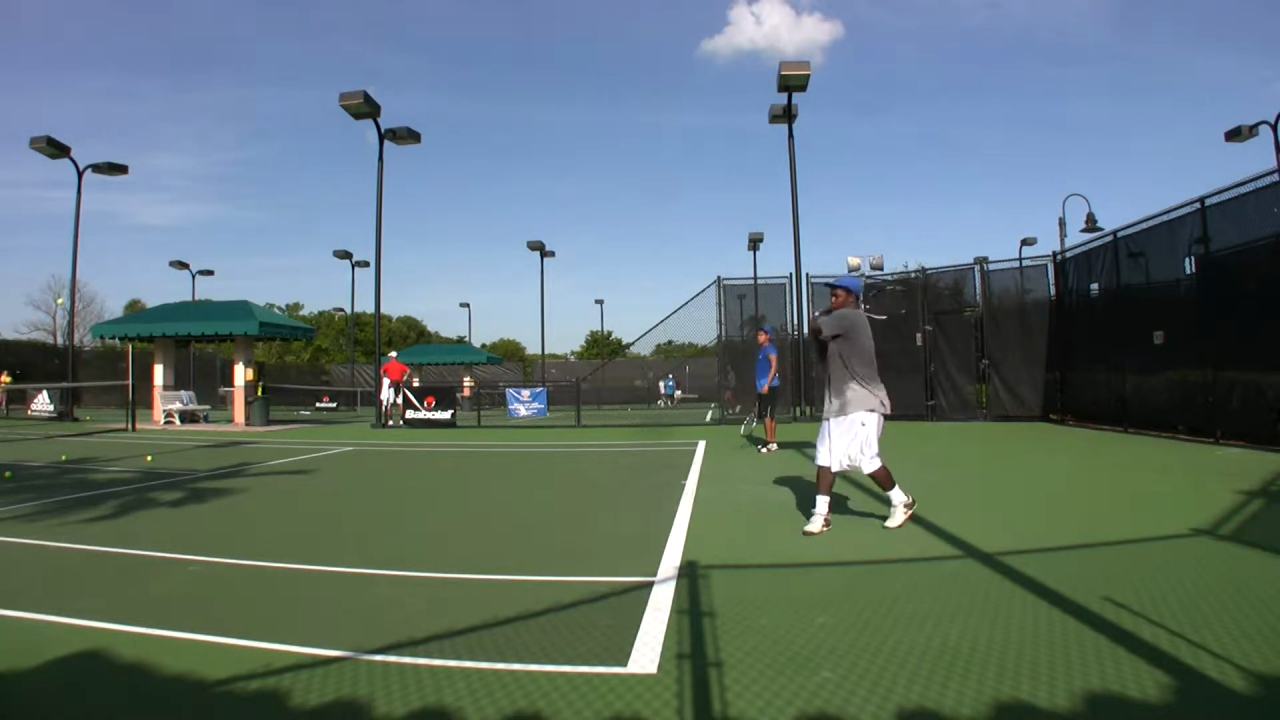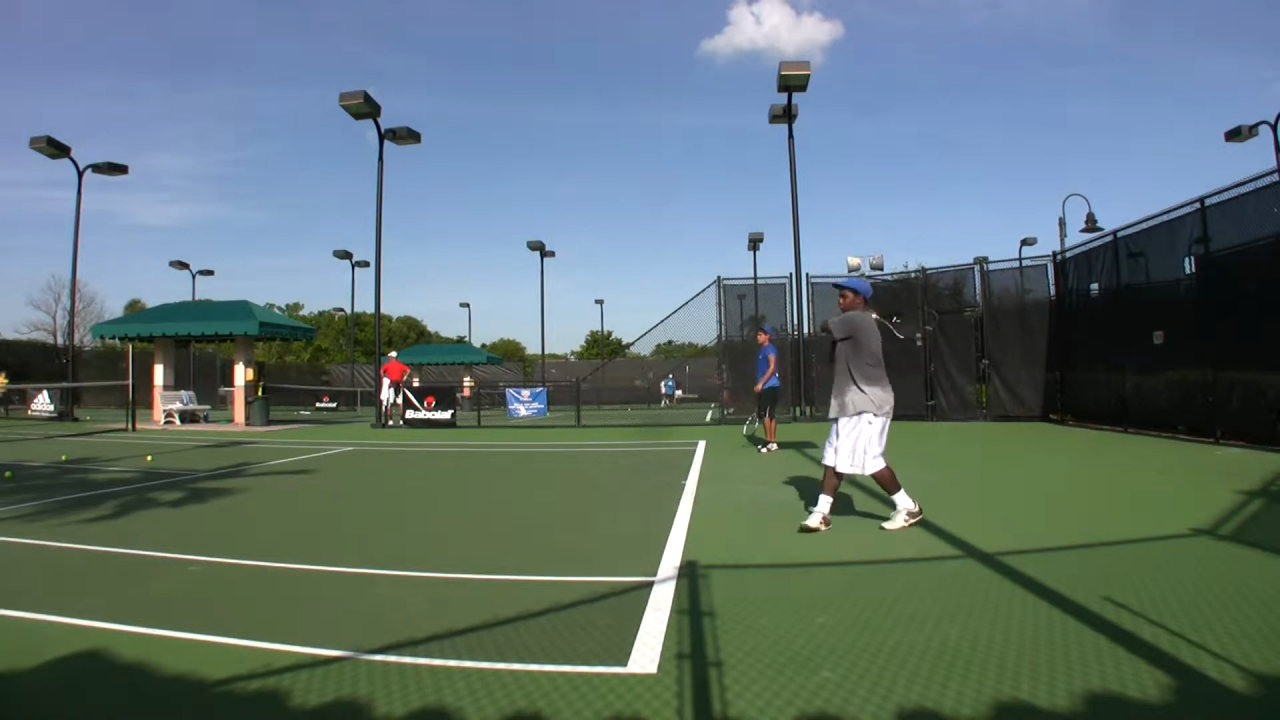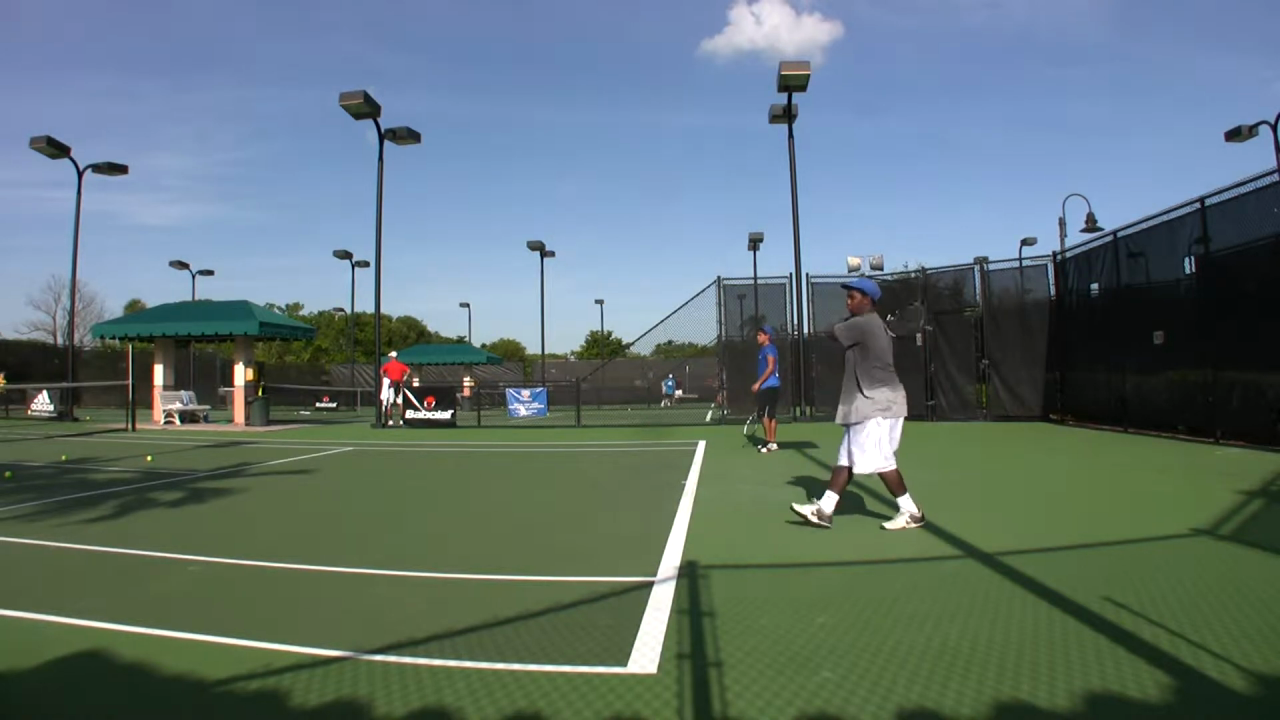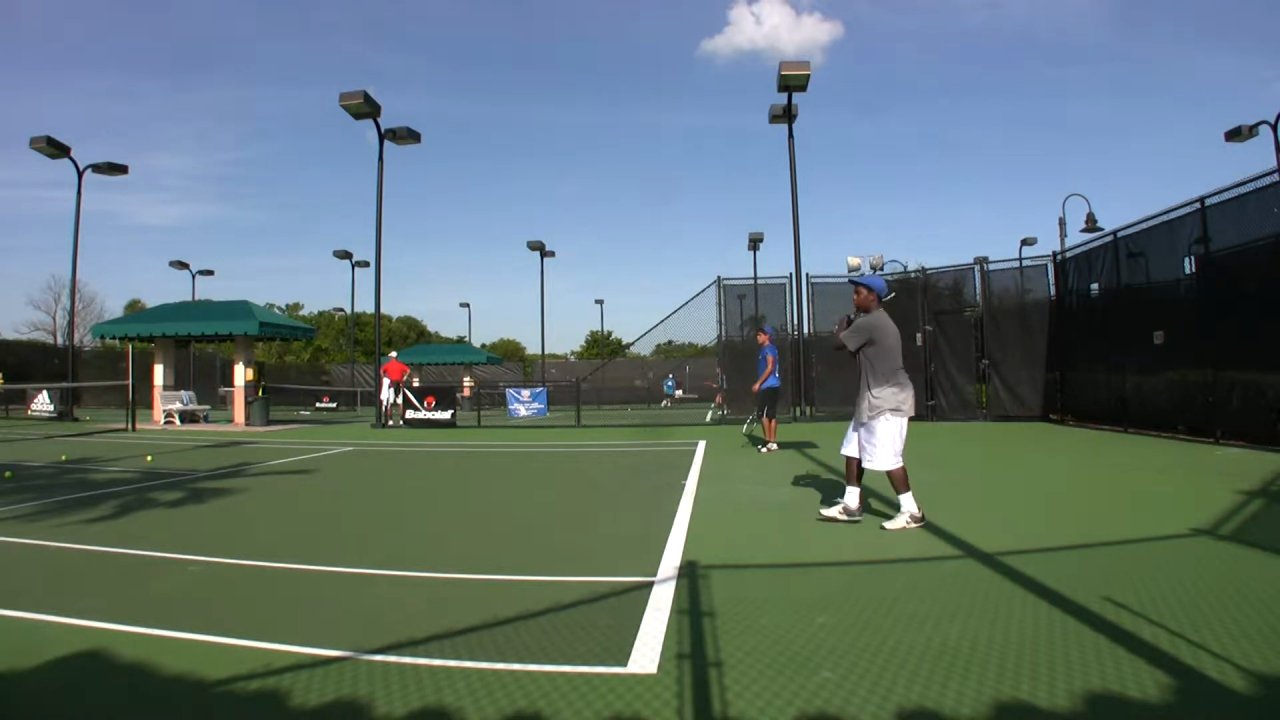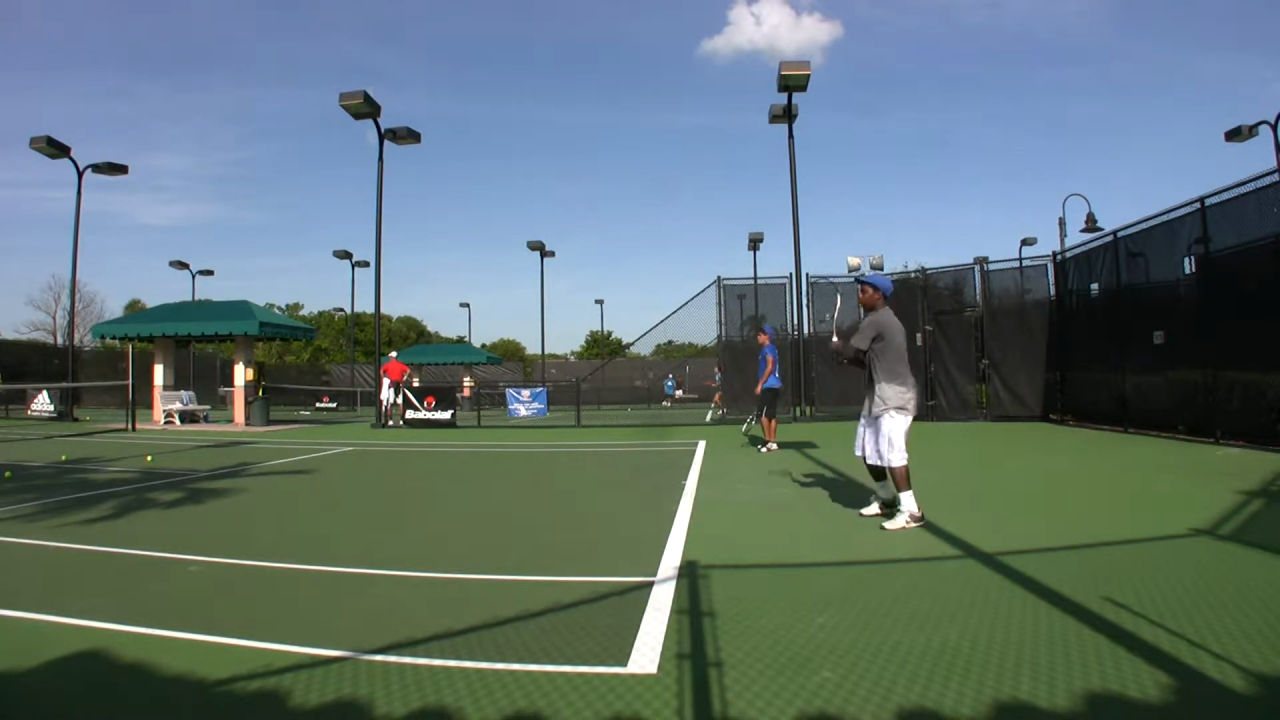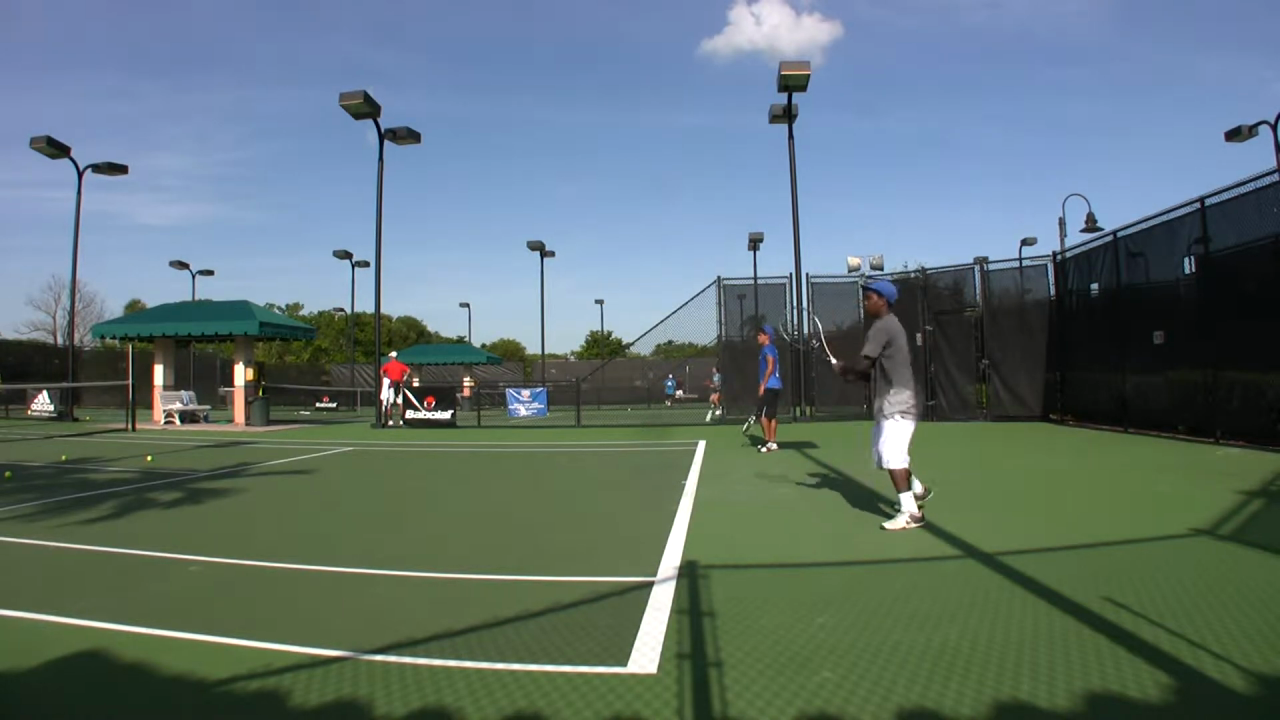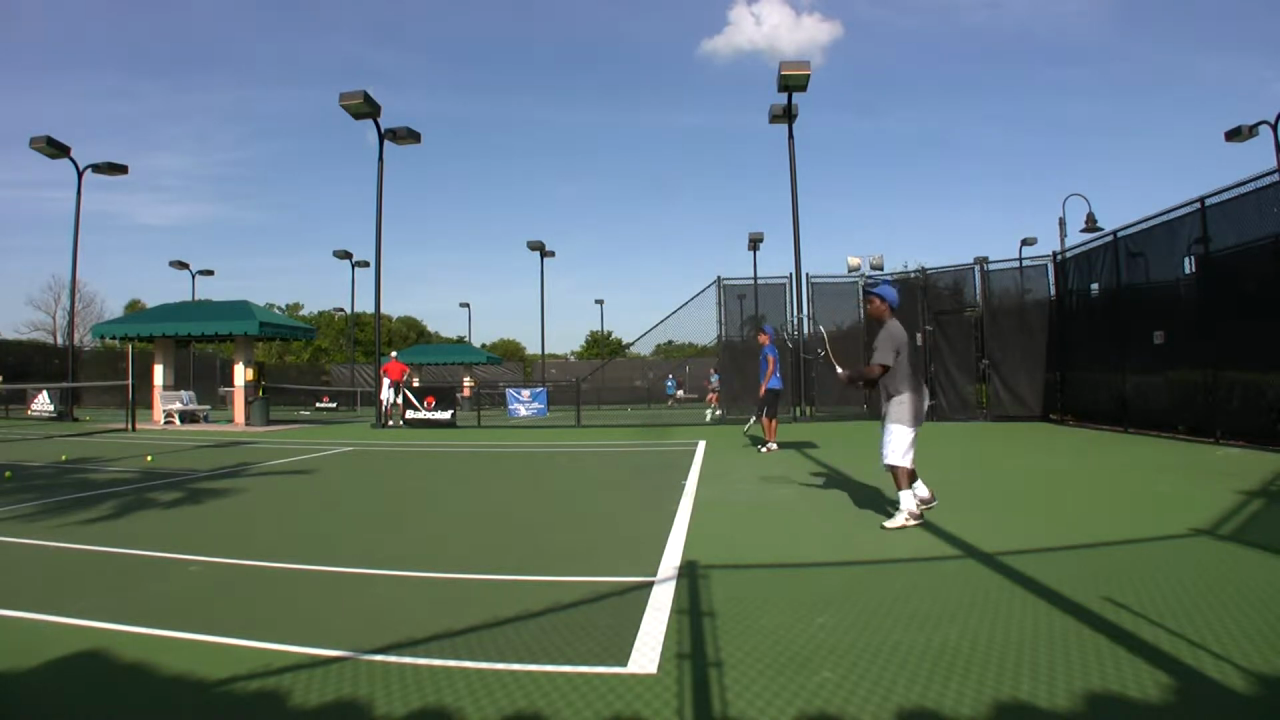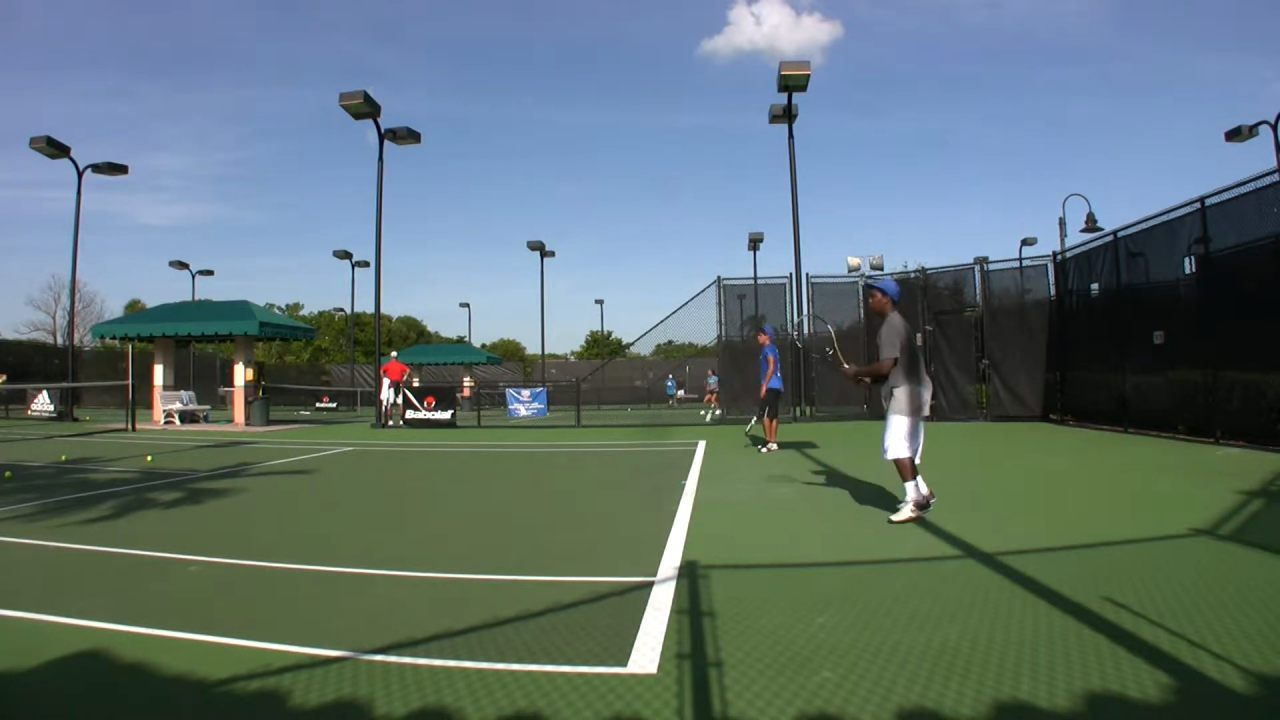
dt=0.1s
person 1, frame 1
left shoulder: (848, 318)
right shoulder: (842, 322)
left elbow: (815, 328)
right elbow: (828, 362)
left wrist: (821, 317)
right wrist: (821, 327)
left hip: (861, 403)
right hip: (839, 403)
left knee: (864, 458)
right knee: (826, 457)
left ankle: (901, 502)
right ankle: (821, 515)
person 1, frame 2
left shoulder: (854, 320)
right shoulder: (858, 323)
left elbow: (826, 327)
right elbow: (839, 357)
left wrist: (831, 325)
left hip: (867, 403)
right hip: (852, 404)
left knee: (869, 459)
right knee: (834, 457)
left ankle: (908, 509)
right ankle: (821, 514)
person 1, frame 3
left shoulder: (863, 324)
right shoulder: (873, 325)
left elbow: (835, 331)
left wrist: (845, 323)
left hip: (880, 405)
right hip: (866, 404)
left knee: (879, 459)
right knee: (846, 457)
left ankle: (910, 512)
right ankle: (823, 509)
person 1, frame 4
left shoulder: (866, 323)
right shoulder: (880, 323)
left elbow: (840, 341)
left wrist: (843, 328)
right wrist: (850, 328)
left hip: (888, 400)
right hip: (874, 399)
left knee: (887, 455)
right knee: (854, 449)
left ankle: (911, 512)
right ankle: (850, 505)
person 1, frame 5
left shoulder: (875, 320)
right shoulder: (885, 320)
left elbow: (849, 351)
left wrist: (837, 347)
right wrist: (851, 359)
left hip: (893, 398)
right hip: (881, 397)
left knee: (892, 453)
right knee: (866, 448)
left ankle: (911, 511)
right ankle: (886, 499)
person 1, frame 6
left shoulder: (882, 327)
right shoulder: (889, 326)
left elbow: (862, 364)
left wrist: (842, 368)
right wrist: (855, 373)
left hip: (898, 401)
right hip: (889, 400)
left knee: (891, 455)
right knee: (884, 453)
left ankle: (910, 512)
right ankle: (917, 489)
person 1, frame 7
left shoulder: (889, 333)
right shoulder: (893, 331)
left elbow: (875, 371)
left wrist: (850, 376)
right wrist: (861, 380)
left hip: (904, 403)
right hip: (897, 402)
left knee: (895, 455)
right knee: (898, 454)
left ankle: (909, 510)
right ankle: (922, 494)
person 1, frame 8
left shoulder: (891, 326)
right shoulder: (896, 324)
left elbow: (884, 367)
left wrist: (857, 372)
right wrist: (870, 377)
left hip: (906, 395)
right hip: (907, 394)
left knee: (897, 448)
right knee: (904, 449)
left ankle: (919, 497)
right ankle: (919, 493)
